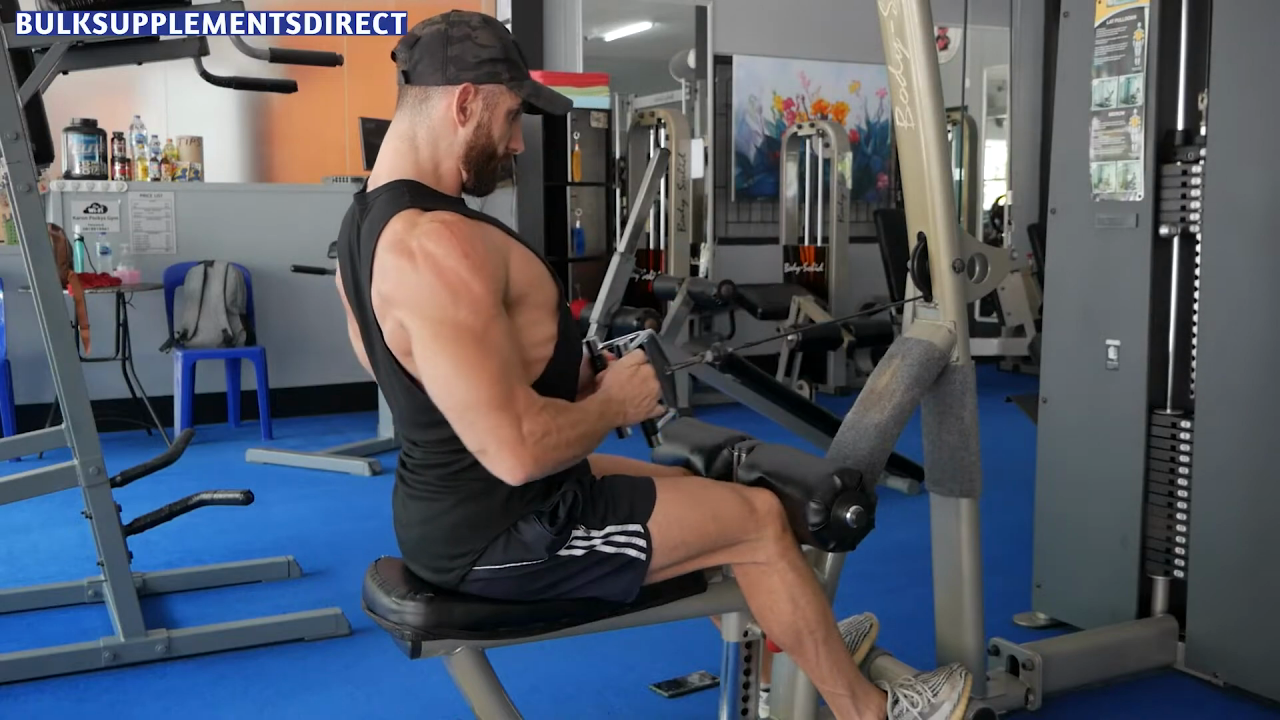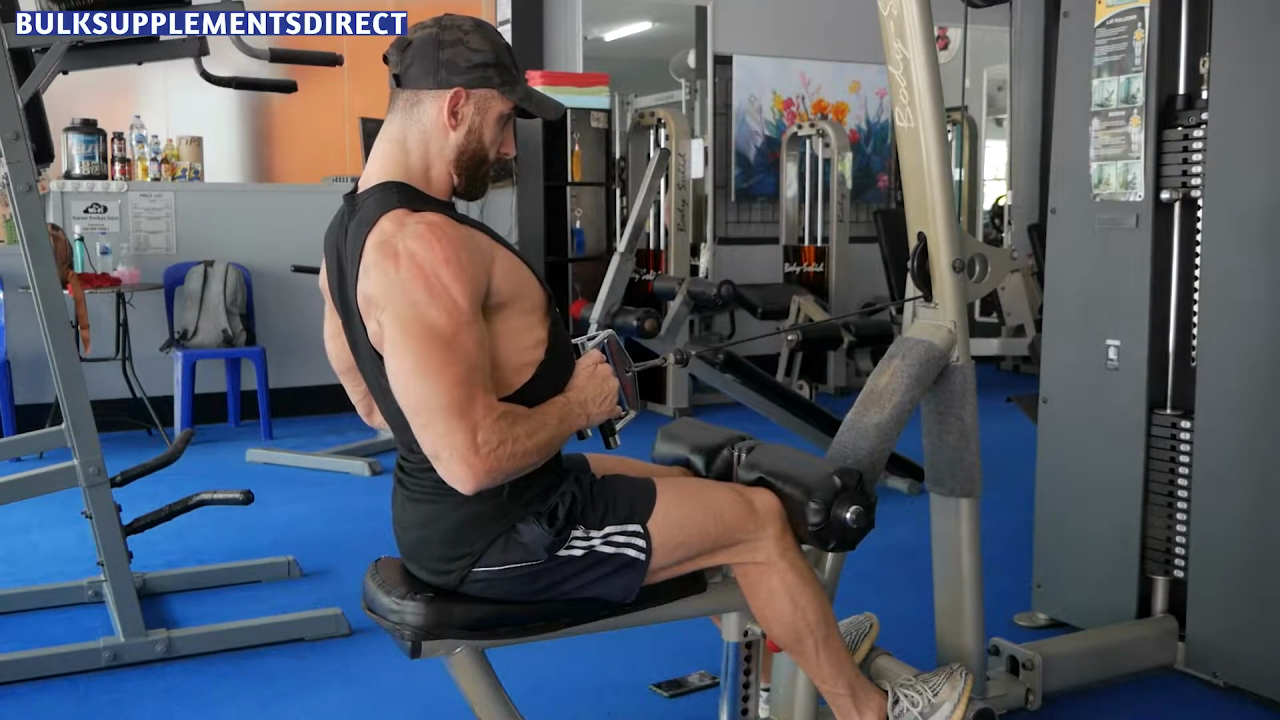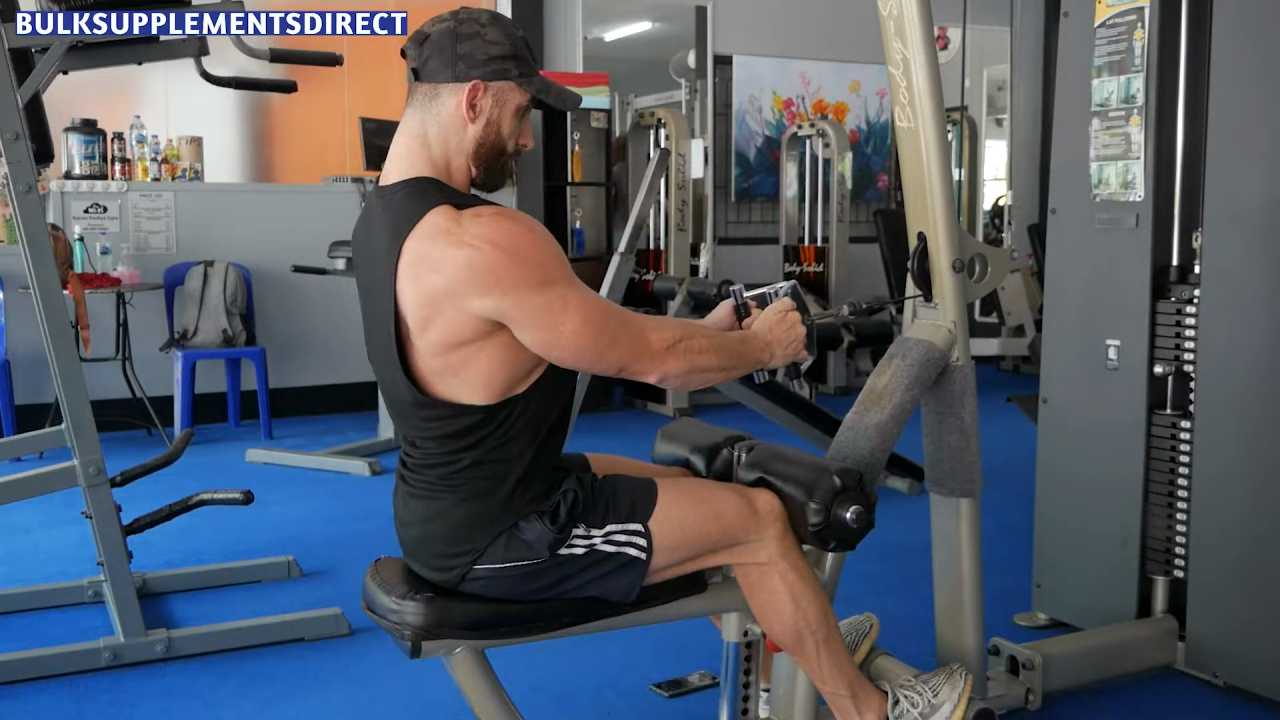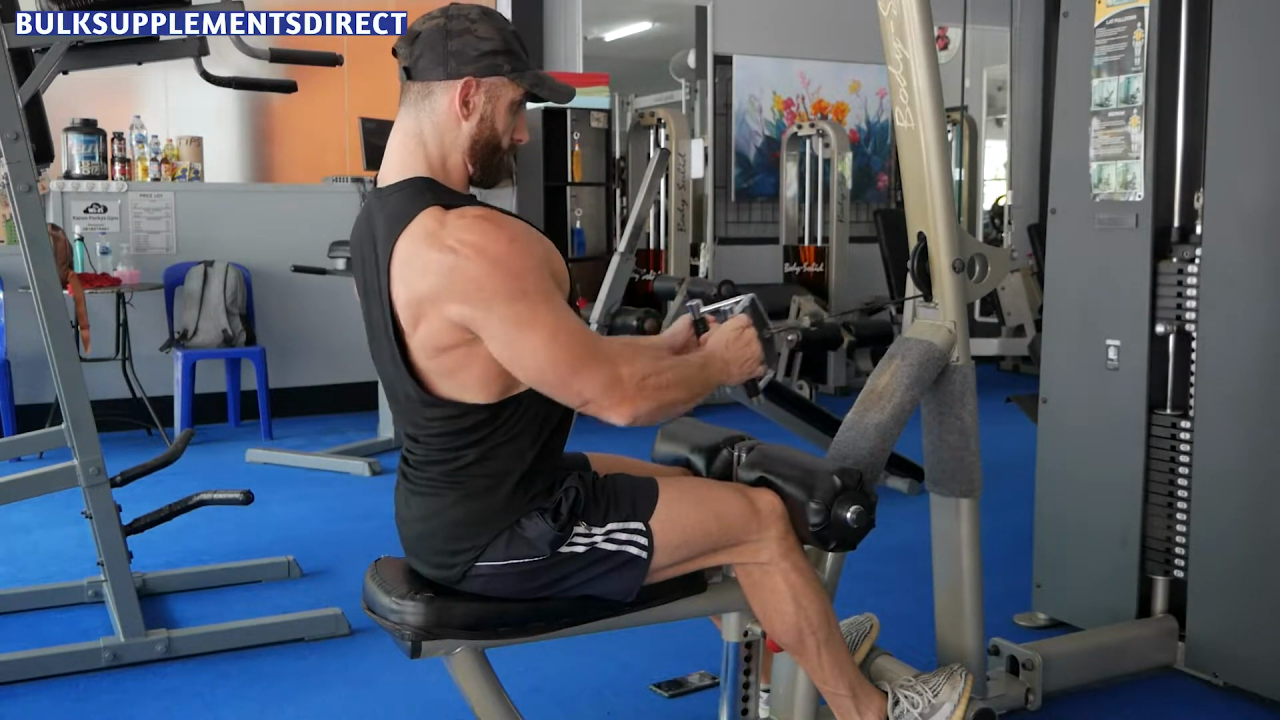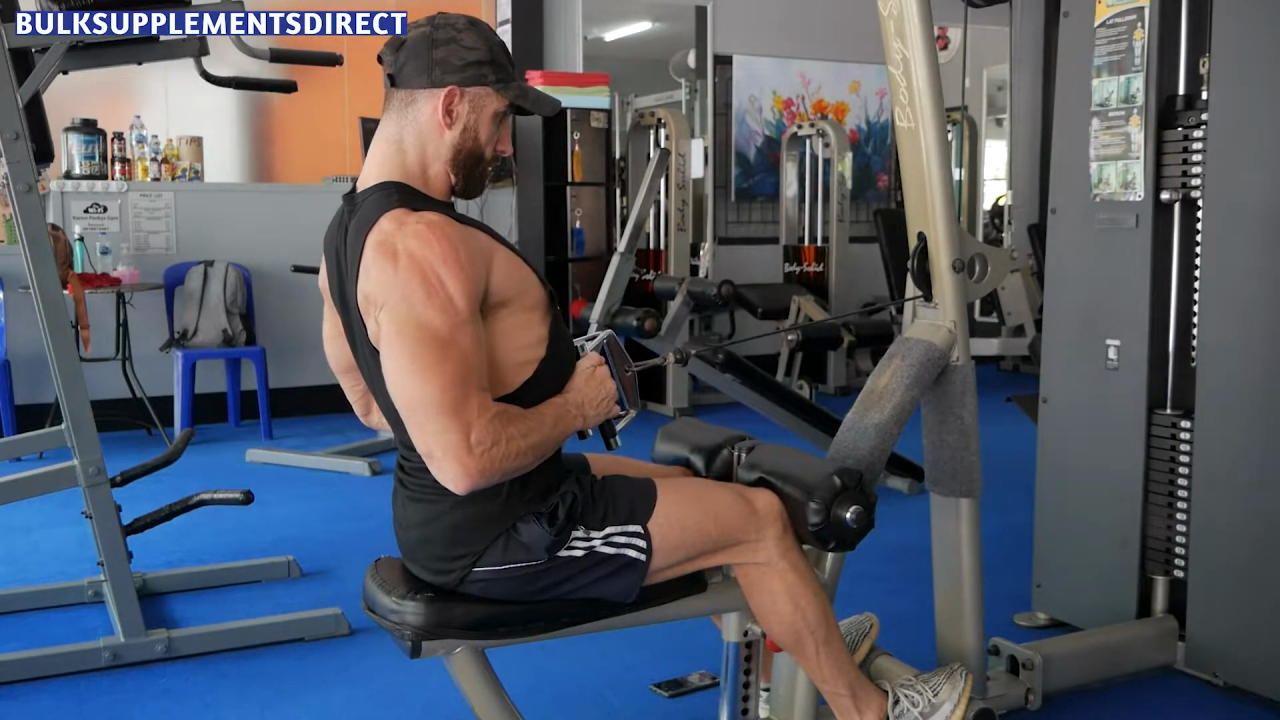
dt=1s
person 1, frame 1
left shoulder: (371, 221)
right shoulder: (437, 246)
right elbow: (518, 452)
left wrist: (571, 382)
right wrist: (613, 405)
left hip: (446, 507)
right hip: (502, 532)
left knee: (695, 489)
right knee: (758, 519)
left ankle: (800, 645)
person 1, frame 2
left shoulder: (357, 226)
right shoulder: (422, 246)
right elbow: (472, 458)
left wrist: (548, 376)
right wrist: (579, 404)
left hip: (443, 516)
right hip: (499, 533)
left knee: (686, 488)
right knee: (758, 518)
left ankle: (800, 649)
person 1, frame 3
left shoulder: (388, 213)
right shoulder: (481, 242)
right elbow: (649, 358)
left wrist: (707, 334)
right wrist: (762, 346)
left hip: (449, 506)
right hip: (502, 534)
left knee: (688, 488)
right knee: (758, 520)
left ankle: (805, 649)
person 1, frame 4
left shoulder: (386, 215)
right shoulder: (468, 244)
right elbow: (624, 396)
left wrist: (660, 347)
right wrist: (722, 364)
left hip: (450, 504)
right hip: (504, 531)
left knee: (691, 487)
right knee: (761, 520)
left ankle: (806, 647)
person 1, frame 5
left shoulder: (355, 226)
right shoulder: (422, 245)
right elbow: (467, 458)
left wrist: (550, 380)
right wrist: (577, 405)
left hip: (442, 516)
right hip: (501, 534)
left knee: (686, 486)
right knee: (759, 519)
left ankle: (800, 649)
